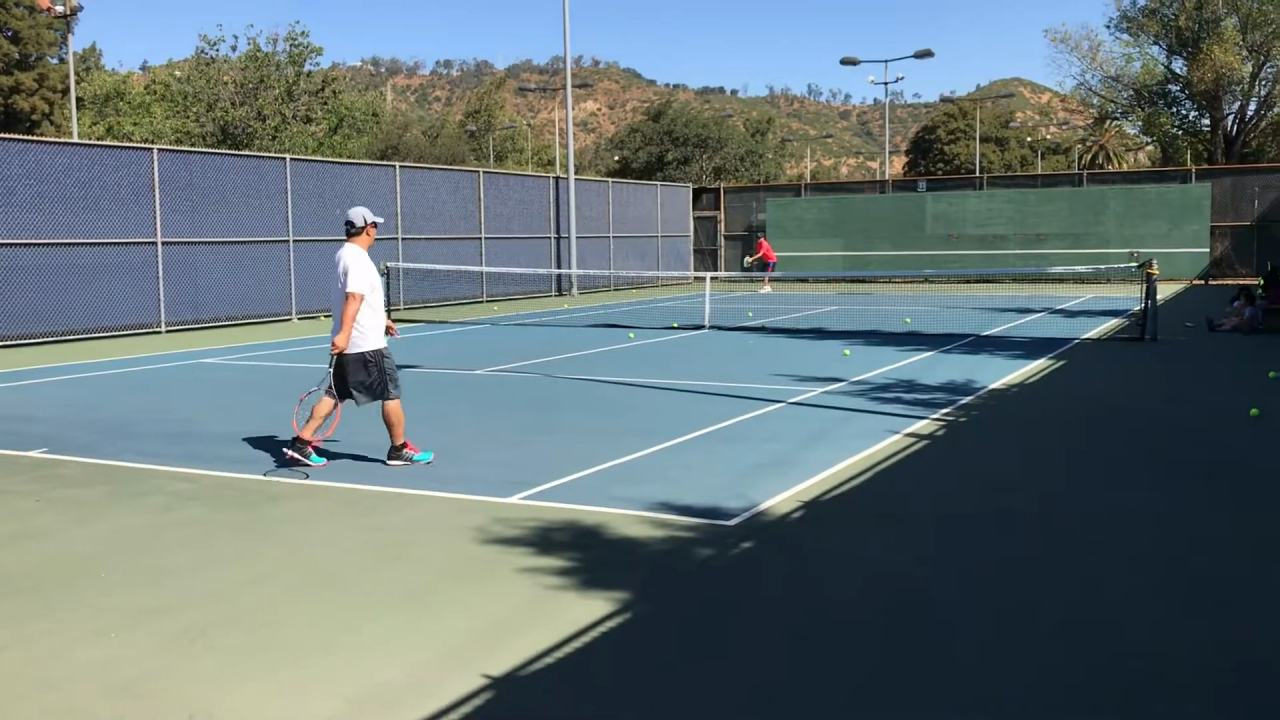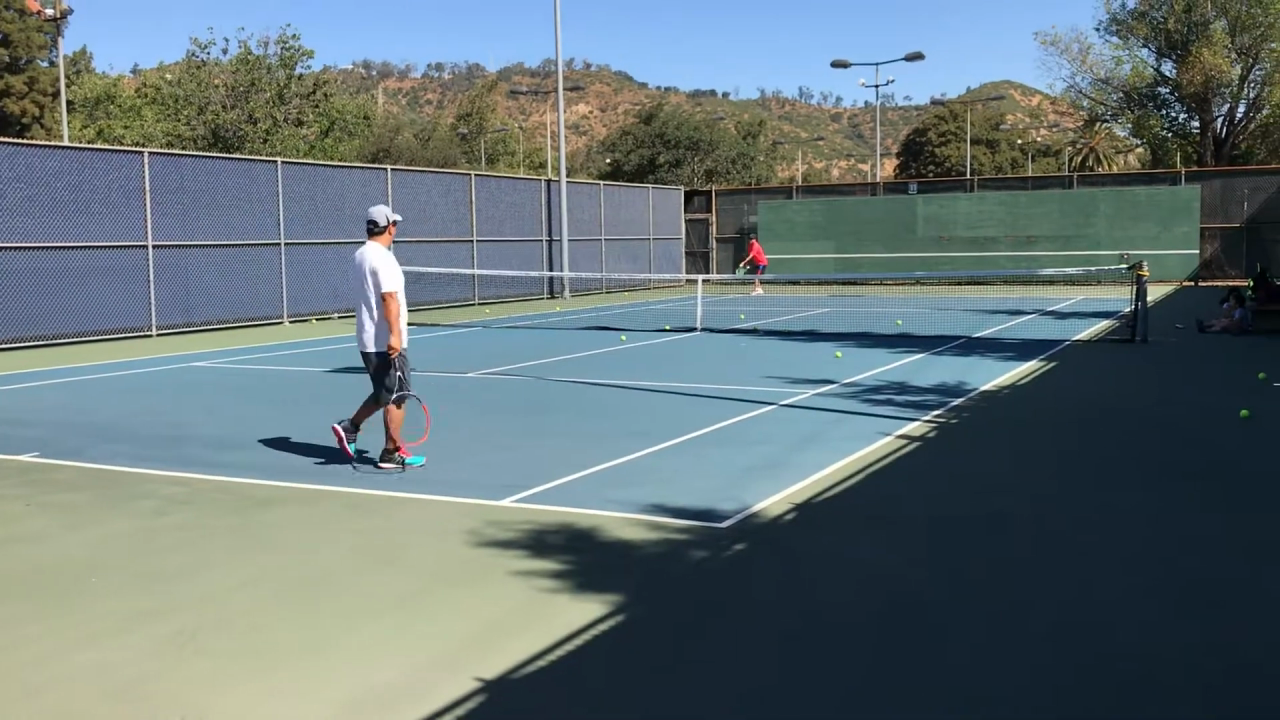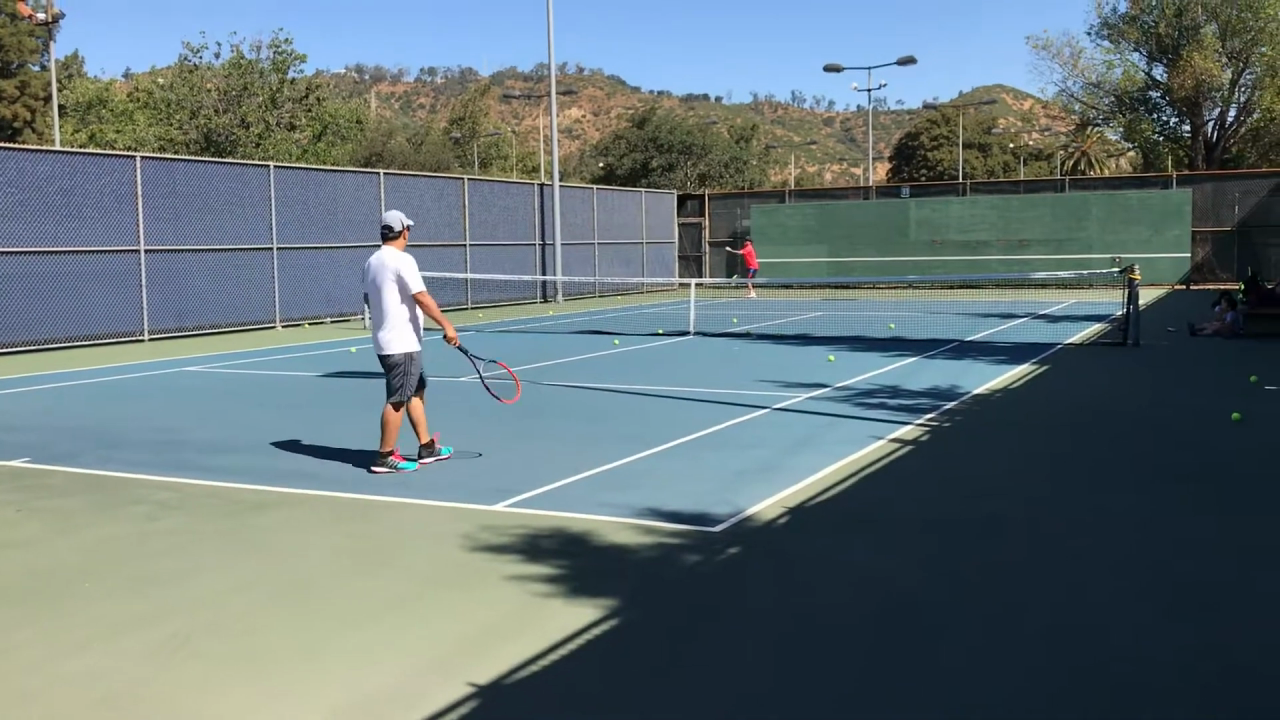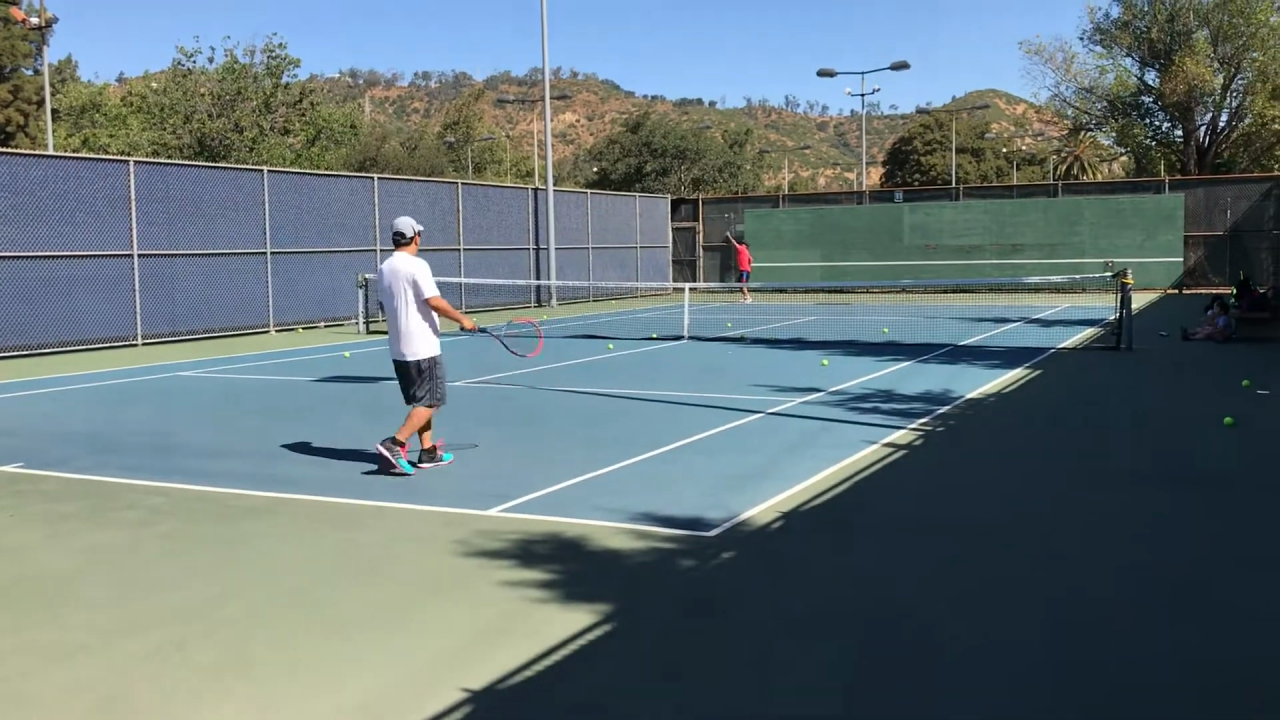
dt=0.2s
person 1, frame 1
left shoulder: (343, 255)
right shoulder: (358, 259)
right elbow: (354, 298)
left wrist: (381, 319)
right wrist: (345, 333)
left hip: (349, 342)
right hip: (366, 344)
left knee: (336, 393)
right knee: (390, 394)
left ankle: (302, 442)
right ankle: (399, 450)
person 1, frame 2
left shoulder: (360, 255)
right shoulder: (383, 256)
right elbow: (390, 298)
right wrist: (396, 334)
left hip: (370, 338)
right hip: (384, 340)
left knee: (384, 391)
right knee: (397, 395)
left ankle: (349, 427)
right ankle: (392, 453)
person 1, frame 3
left shoulder: (372, 262)
right shoulder: (402, 260)
left elbow: (369, 298)
right elbow: (421, 297)
right wrist: (446, 325)
left hip: (385, 341)
right hip: (401, 344)
left knee: (416, 392)
right knee: (398, 399)
left ankle: (426, 447)
right ankle: (385, 457)
person 1, frame 4
left shoulder: (384, 269)
right shoulder: (417, 265)
right elbow: (435, 301)
right wrist: (462, 319)
left hip: (399, 349)
right hip: (422, 348)
left knee: (421, 401)
right knee: (429, 401)
left ankle: (427, 451)
right ankle: (393, 444)
